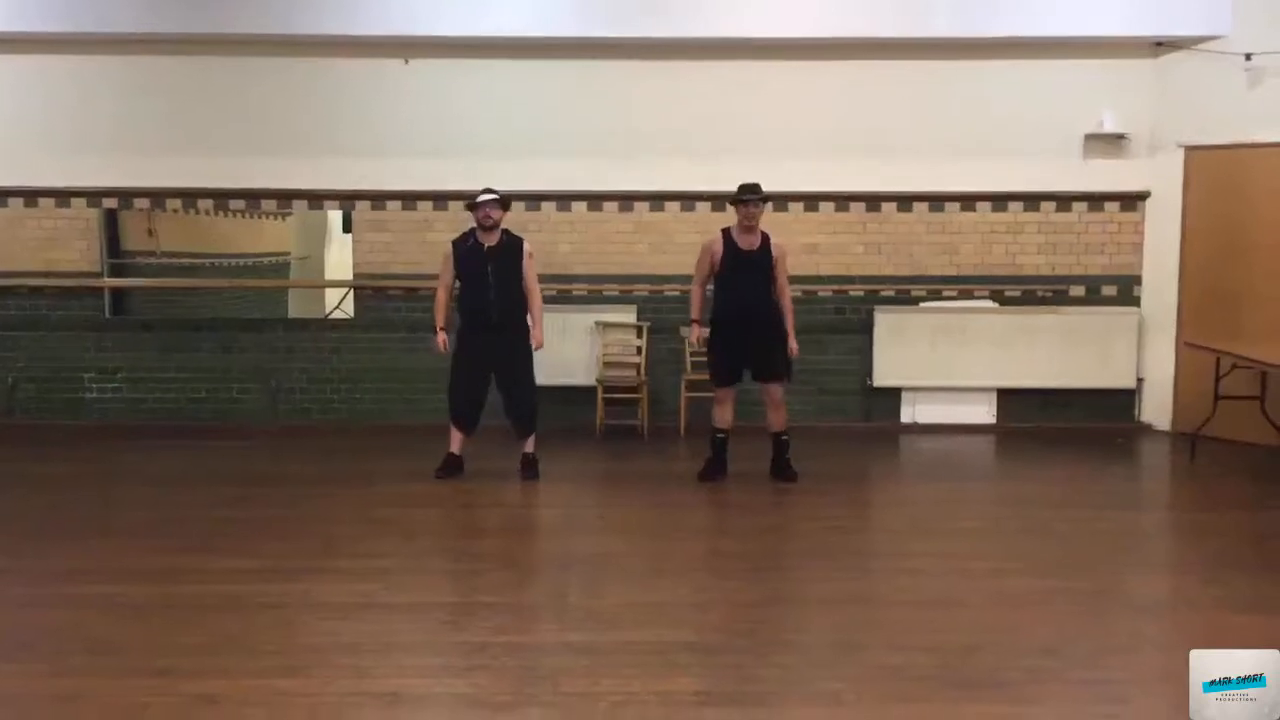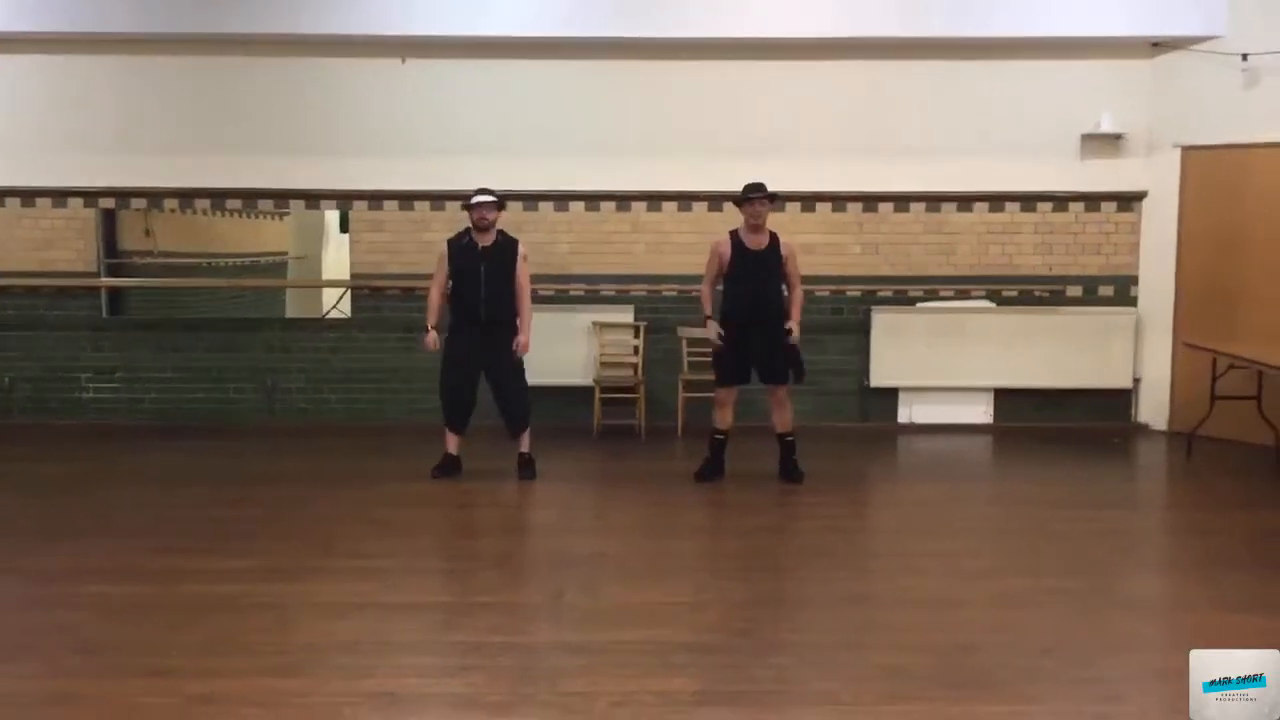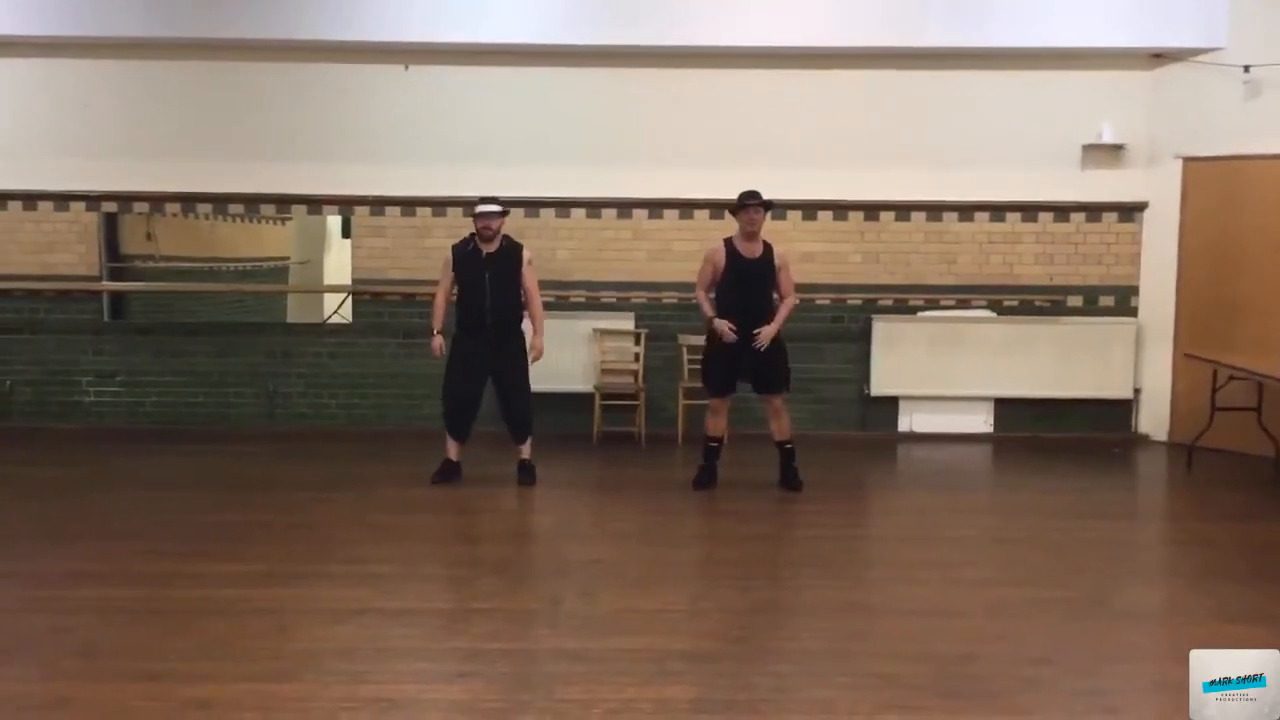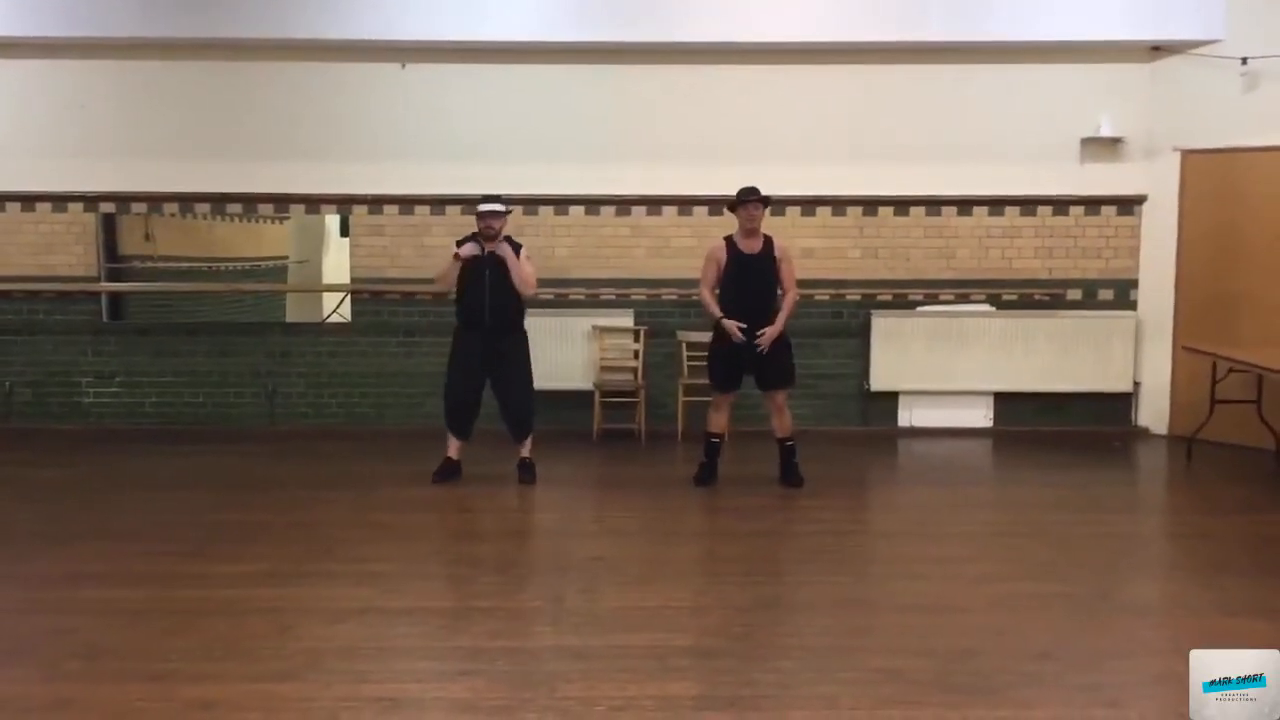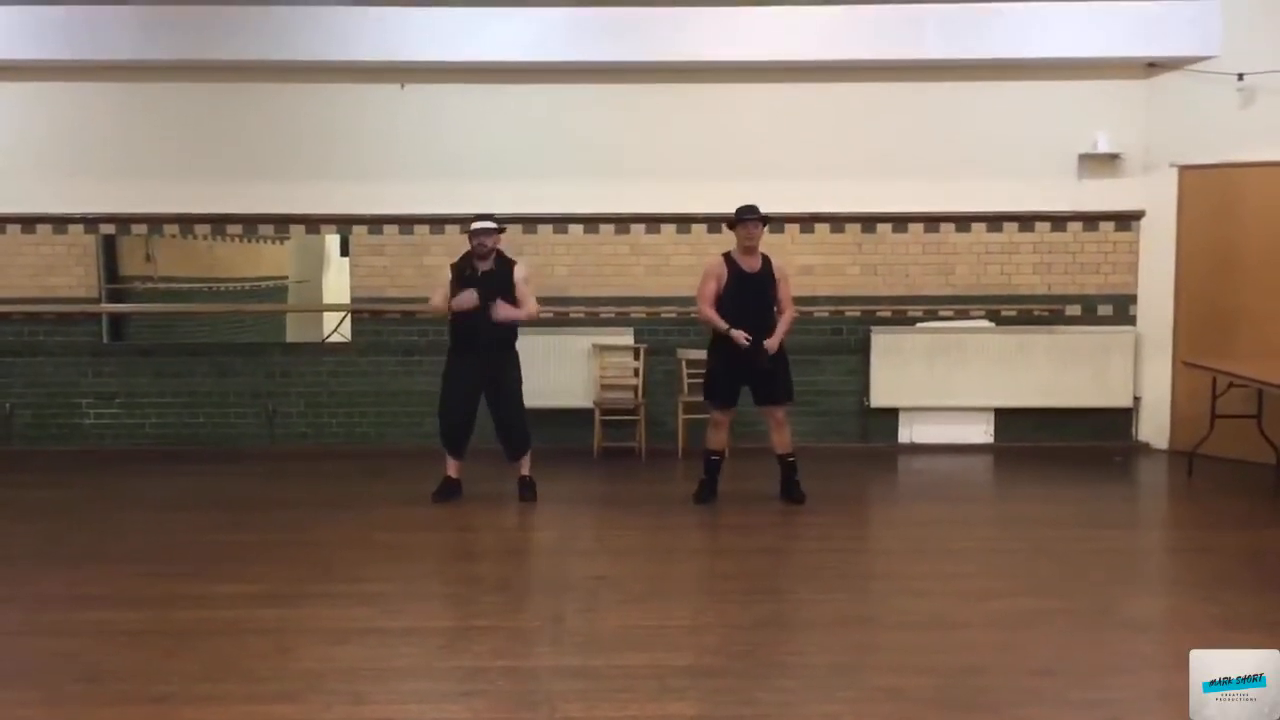
dt=0.7s
person 1, frame 1
left shoulder: (774, 248)
right shoulder: (716, 245)
left elbow: (783, 291)
right elbow: (699, 284)
left wrist: (790, 333)
right wrist: (695, 322)
left hip: (766, 329)
right hip: (726, 329)
left knee: (775, 393)
right knee: (723, 394)
left ankle: (781, 461)
right ankle: (718, 460)
person 1, frame 2
left shoulder: (782, 247)
right shoulder: (724, 246)
left elbow: (795, 287)
right elbow: (708, 284)
left wrist: (794, 319)
right wrist: (709, 319)
left hip: (774, 330)
right hip: (734, 330)
left knee: (780, 394)
right knee: (724, 395)
left ankle: (788, 461)
right ankle: (715, 460)
person 1, frame 3
left shoulder: (775, 256)
right shoulder: (718, 252)
left elbow: (789, 296)
right elbow: (701, 291)
left wrist: (774, 326)
right wrist: (714, 320)
left hip: (764, 338)
right hip: (726, 338)
left knee: (775, 403)
right knee: (717, 402)
left ankle: (788, 469)
right ankle: (709, 468)
person 1, frame 4
left shoulder: (777, 249)
right shoulder: (720, 249)
left elbow: (790, 292)
right elbow: (706, 290)
left wrist: (777, 326)
right wrist: (721, 319)
left hip: (768, 335)
right hip: (730, 334)
left knee: (778, 399)
right knee: (721, 398)
left ankle: (788, 465)
right ankle: (709, 464)
person 1, frame 5
left shoulder: (774, 268)
right shoulder: (719, 267)
left elbow: (787, 309)
right elbow: (703, 307)
left wrist: (777, 337)
right wrist: (729, 330)
left hip: (766, 353)
right hip: (727, 352)
left knee: (778, 416)
right knee: (719, 416)
left ankle: (790, 482)
right ankle: (709, 482)
person 2, frame 1
left shoulder: (520, 248)
right shoulder: (457, 249)
left elbow: (532, 290)
right elbow: (444, 290)
left wrist: (537, 326)
right wrist: (440, 328)
left hip: (513, 335)
right hip: (472, 336)
left knee: (522, 396)
right knee: (463, 395)
left ankle: (529, 457)
right ankle: (454, 457)
person 2, frame 2
left shoulder: (514, 248)
right shoulder: (452, 247)
left elbow: (523, 292)
right elbow: (438, 289)
left wrist: (524, 331)
right wrist: (431, 327)
left hip: (502, 334)
right hip: (463, 334)
left knee: (514, 394)
right knee: (455, 394)
left ankle: (525, 456)
right ankle: (452, 457)
person 2, frame 3
left shoulder: (519, 254)
right shoulder: (458, 253)
left elbow: (532, 296)
right elbow: (443, 294)
left wrist: (538, 335)
right wrist: (437, 332)
left hip: (508, 340)
right hip: (468, 340)
left knee: (517, 400)
right knee: (457, 399)
left ankle: (525, 461)
right ankle: (452, 462)
person 2, frame 4
left shoulder: (517, 251)
right shoulder: (463, 248)
left elbow: (528, 289)
right elbow: (443, 285)
left wrist: (509, 258)
right wrist: (459, 259)
left hip: (510, 338)
right hip: (470, 336)
left knee: (518, 398)
right knee: (459, 397)
left ankle: (525, 459)
right ankle: (452, 460)
person 2, frame 5
left shoulder: (513, 270)
right shoulder: (456, 270)
left elbow: (532, 308)
right elbow: (434, 305)
left wrist: (513, 313)
right wrist: (454, 304)
left hip: (501, 356)
right hip: (463, 356)
left knee: (511, 417)
right knee: (453, 417)
left ankle: (525, 478)
right ankle: (452, 479)
